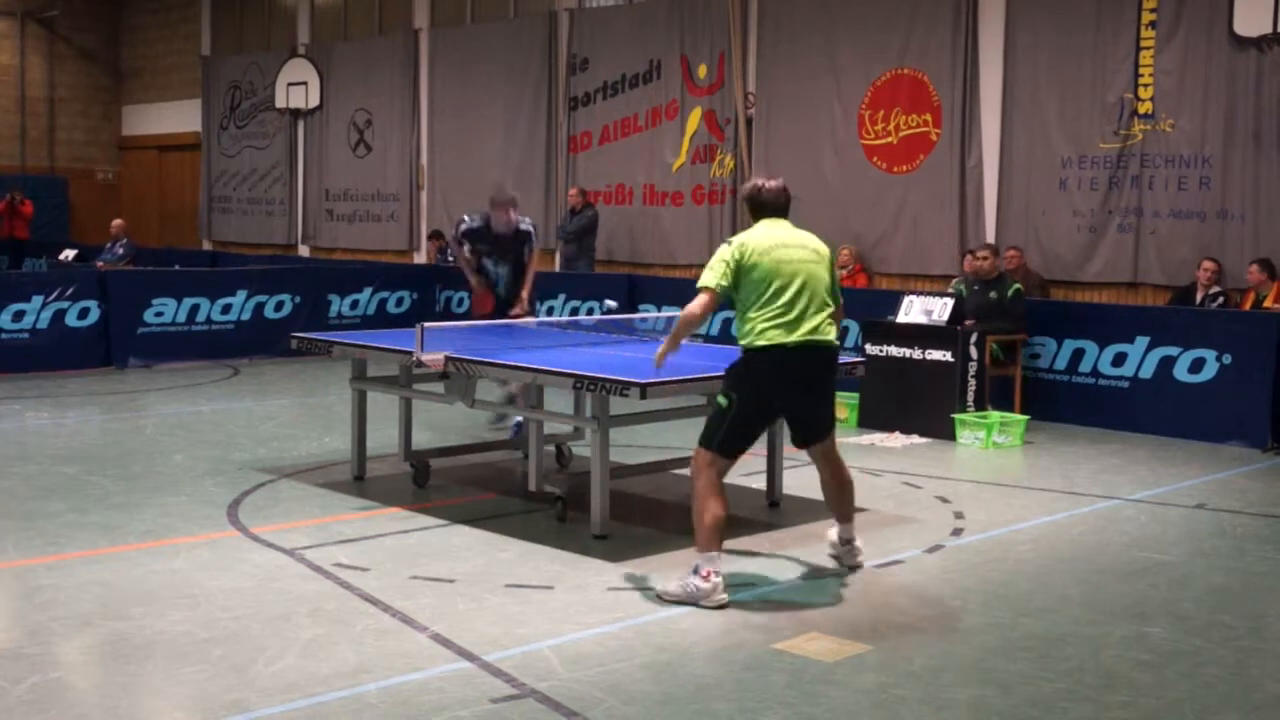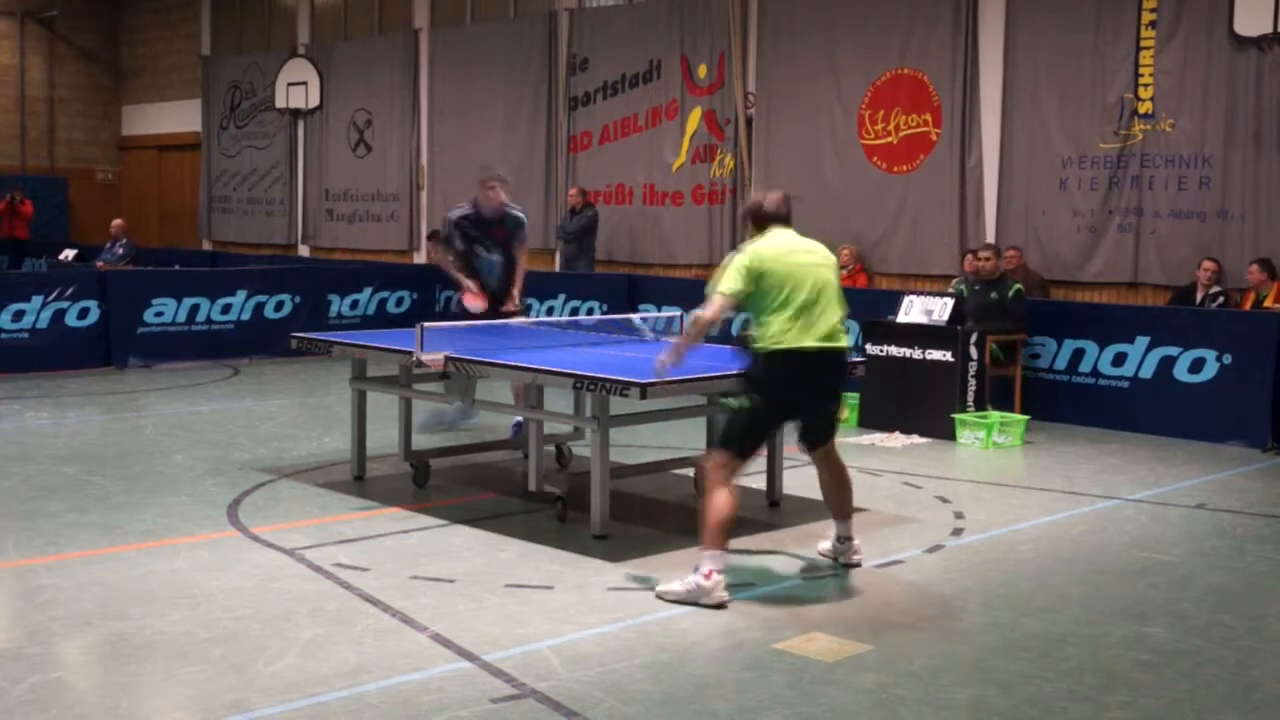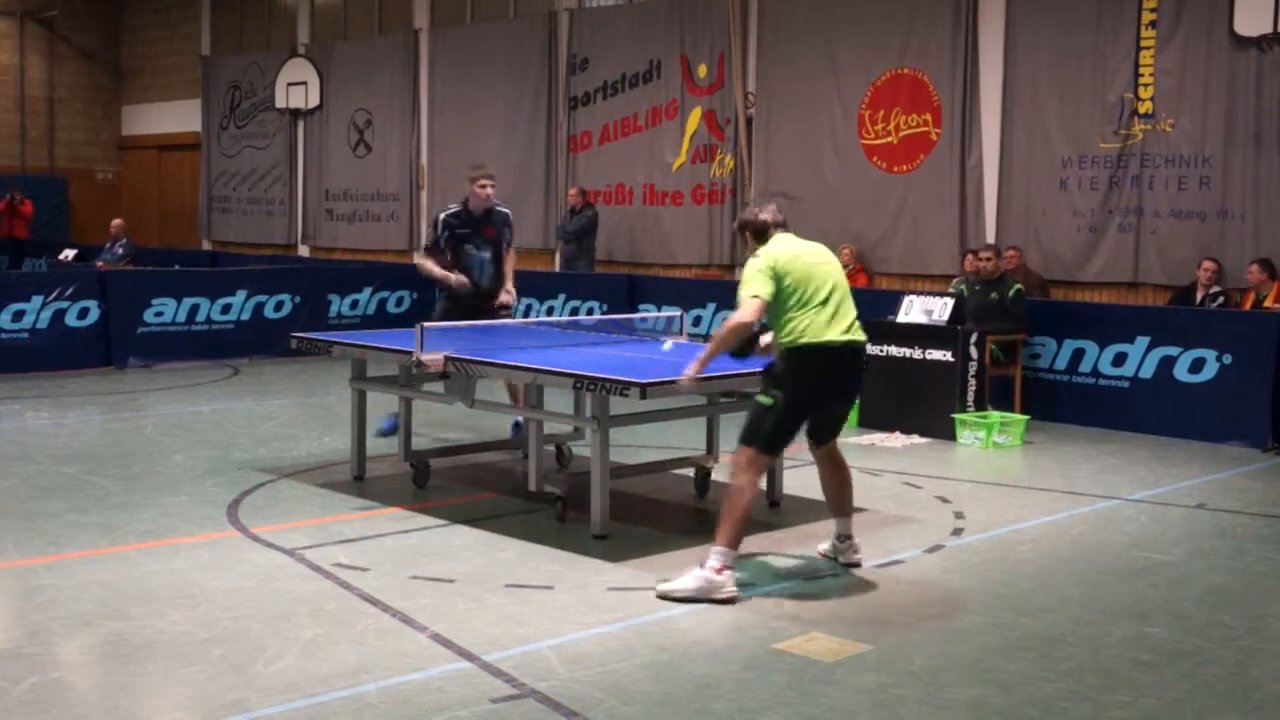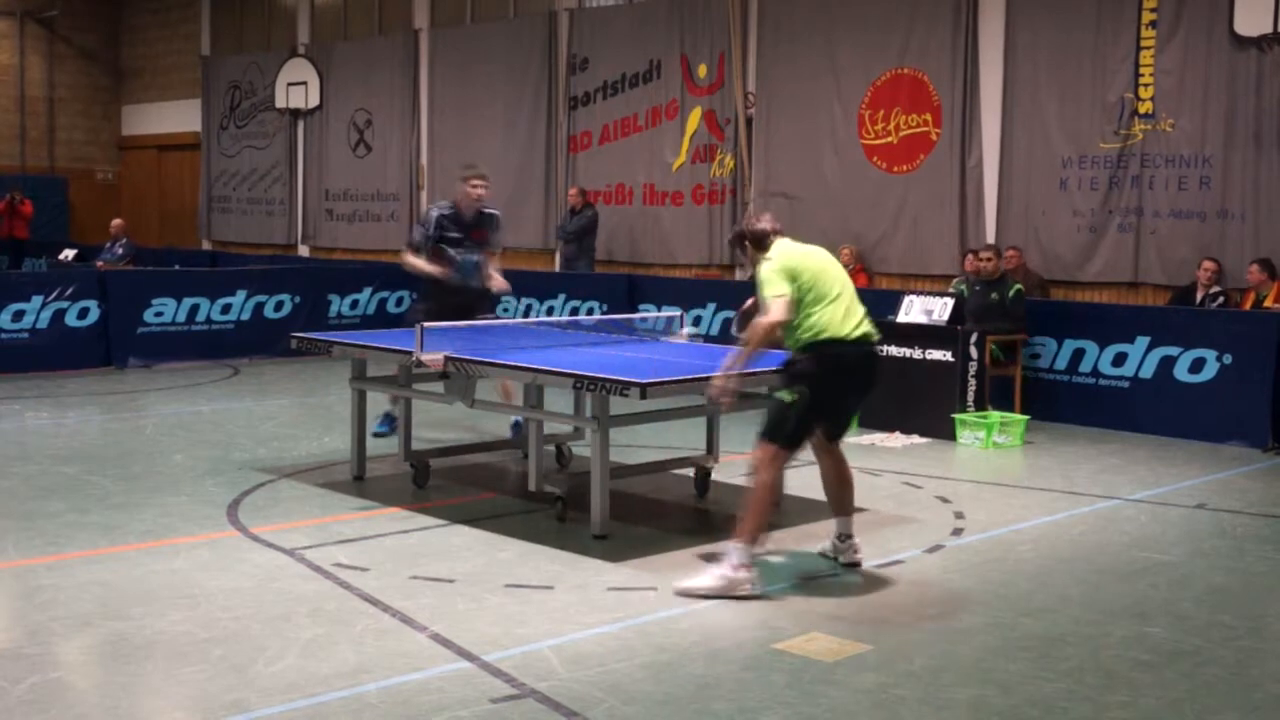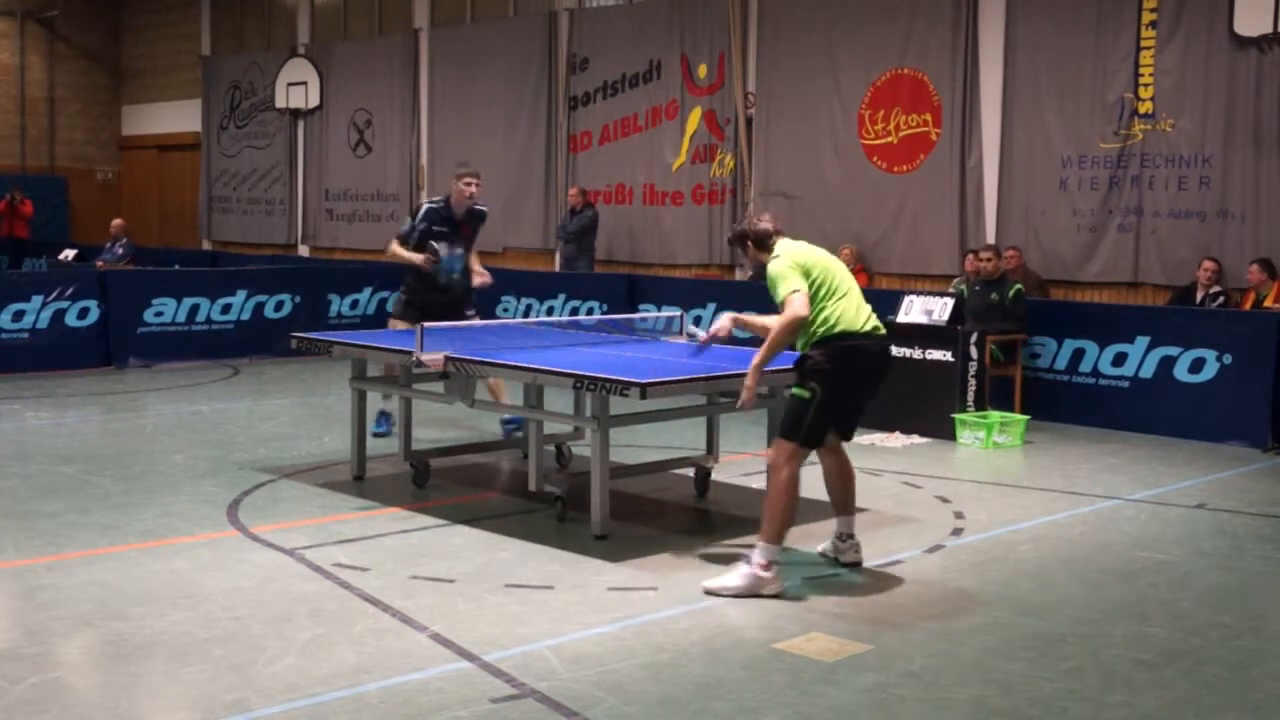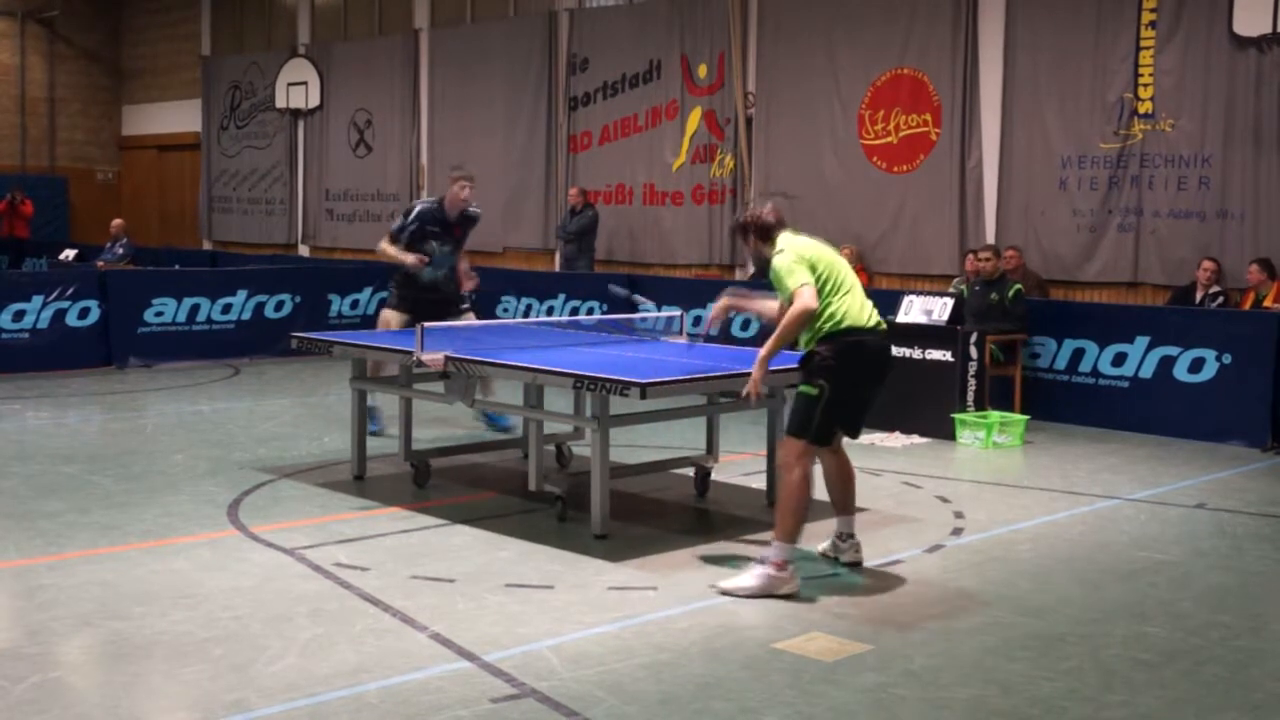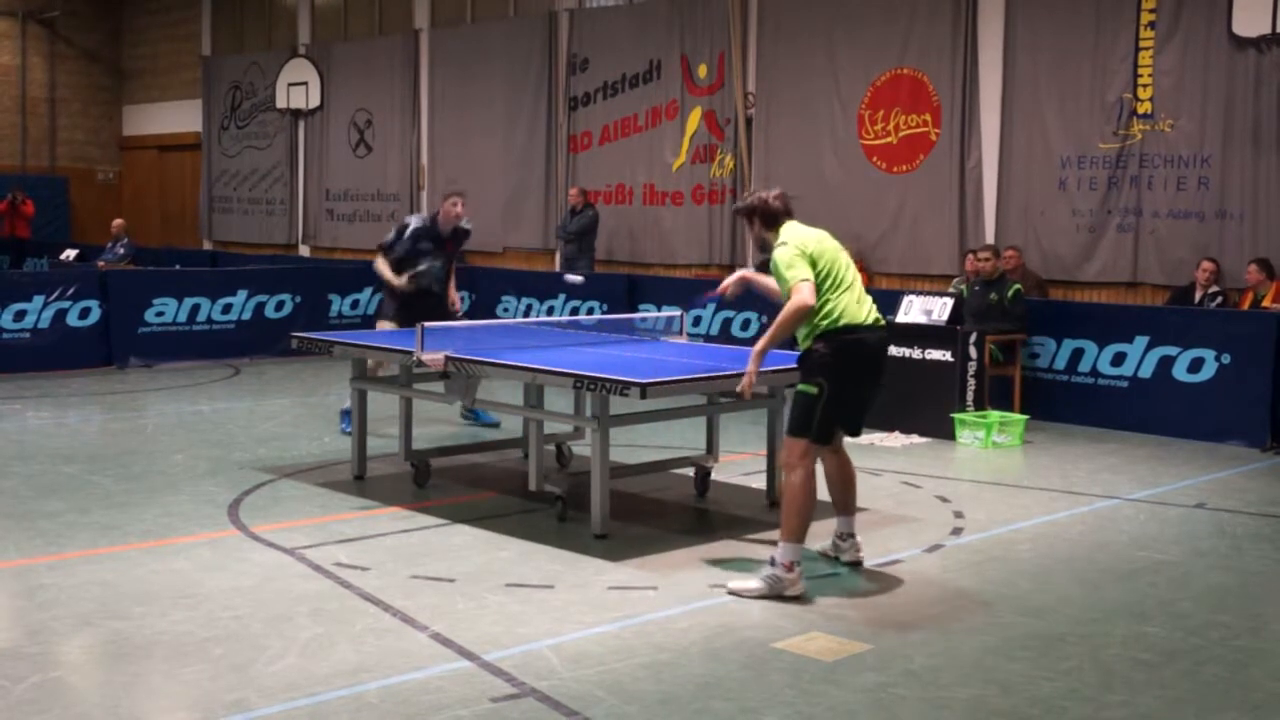
dt=0.1s
person 1, frame 1
left shoulder: (739, 246)
right shoulder: (818, 246)
left elbow: (697, 310)
right elbow: (836, 311)
left wrist: (668, 345)
left hip: (765, 364)
right hip: (818, 361)
left knee: (707, 467)
right knee: (824, 450)
left ankle: (707, 577)
right ankle: (847, 542)
person 1, frame 2
left shoulder: (751, 254)
right shoulder: (823, 253)
left elbow: (713, 314)
left wrist: (674, 351)
left hip: (781, 365)
right hip: (831, 363)
left knee: (720, 467)
right knee: (824, 452)
left ankle: (709, 576)
right ankle: (845, 543)
person 1, frame 3
left shoulder: (763, 259)
right shoulder: (821, 252)
left elbow: (745, 320)
left wrist: (700, 362)
left hip: (807, 362)
right hip: (849, 359)
left knee: (747, 464)
right knee: (824, 444)
left ankle: (717, 571)
right ankle: (844, 541)
person 1, frame 4
left shoulder: (774, 262)
right shoulder: (816, 254)
left elbow: (776, 320)
left wrist: (731, 366)
left hip: (826, 357)
right hip: (863, 353)
left knee: (767, 460)
right knee: (825, 443)
left ankle: (736, 568)
right ankle: (845, 542)
person 1, frame 5
left shoulder: (781, 261)
right shoulder: (805, 252)
left elbow: (798, 315)
left wrist: (756, 365)
right wrist: (738, 320)
left hip: (839, 352)
right hip: (870, 348)
left knee: (784, 457)
right knee: (828, 443)
left ankle: (762, 568)
right ankle: (845, 542)
person 1, frame 6
left shoulder: (786, 255)
right shoulder: (807, 244)
left elbow: (807, 307)
right elbow: (785, 308)
left wrist: (763, 357)
right wrist: (739, 300)
left hip: (844, 348)
right hip: (872, 345)
left knee: (794, 455)
right knee: (829, 442)
left ankle: (777, 568)
right ankle: (845, 541)
person 1, frame 7
left shoulder: (787, 246)
right shoulder: (815, 236)
left elbow: (803, 303)
left wrist: (759, 350)
right wrist: (751, 278)
left hip: (841, 345)
right hip: (872, 340)
left knee: (797, 454)
right knee: (829, 442)
left ankle: (786, 570)
right ankle: (845, 540)
person 2, frame 1
left shoulder: (525, 230)
right shoulder: (470, 227)
right elbow: (455, 245)
left wrist: (524, 295)
right wrist: (471, 275)
left hip: (516, 301)
right hip: (490, 300)
right ankle: (511, 391)
person 2, frame 2
left shoulder: (515, 218)
right shoulder: (459, 218)
right elbow: (443, 254)
left wrist: (515, 291)
right wrist: (462, 280)
left hip: (505, 297)
right hip: (474, 296)
left ankle: (521, 416)
right ankle: (465, 403)
person 2, frame 3
left shoulder: (502, 216)
right shoulder: (447, 218)
right elbow: (424, 262)
left wrist: (508, 285)
right wrist: (448, 276)
left hip: (491, 300)
right hip: (456, 299)
left ankle: (520, 417)
right ankle: (401, 412)
person 2, frame 4
left shoulder: (491, 218)
right shoulder: (437, 216)
right elbow: (407, 258)
left wrist: (494, 275)
right wrist: (431, 269)
left hip: (474, 301)
right hip: (436, 299)
left ankle: (518, 417)
right ankle: (392, 414)
person 2, frame 5
left shoulder: (479, 215)
right shoulder: (428, 211)
right elbow: (392, 249)
left wrist: (475, 269)
right wrist: (414, 258)
left hip: (456, 297)
right hip: (417, 295)
left ankle: (507, 414)
right ankle: (385, 412)
person 2, frame 6
left shoulder: (471, 217)
right shoulder: (421, 211)
right elbow: (383, 247)
left wrist: (464, 271)
right wrist: (405, 258)
left hip: (446, 293)
right hip: (409, 290)
left ankle: (486, 408)
right ankle: (371, 407)
person 2, frame 7
left shoulder: (463, 231)
right shoulder: (414, 227)
right elbow: (380, 261)
left wrist: (452, 289)
right wrist: (395, 280)
left hip: (434, 302)
right hip: (400, 299)
left ankle: (469, 408)
right ankle: (350, 410)
